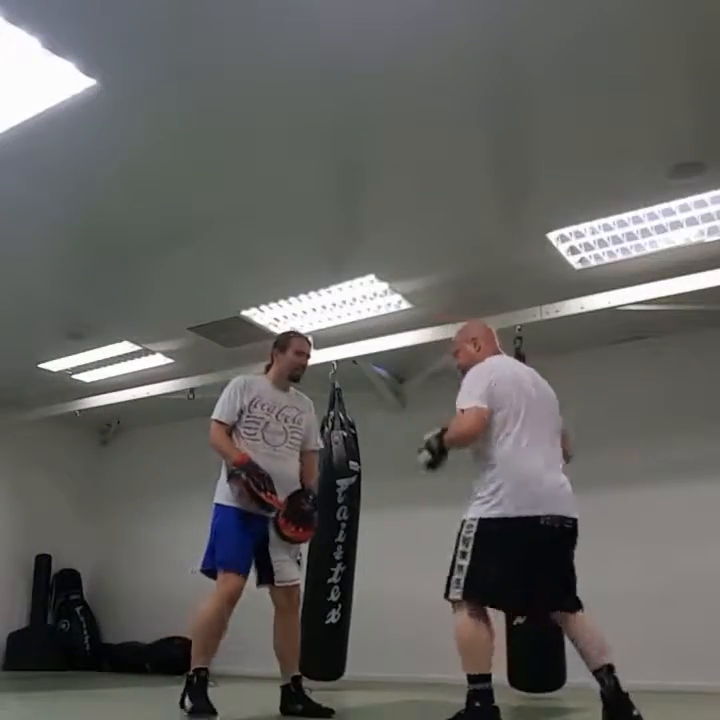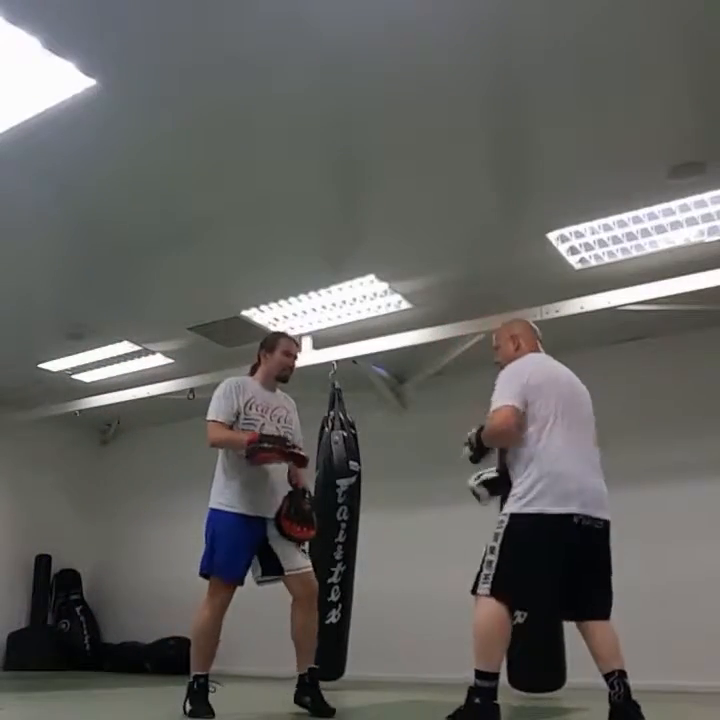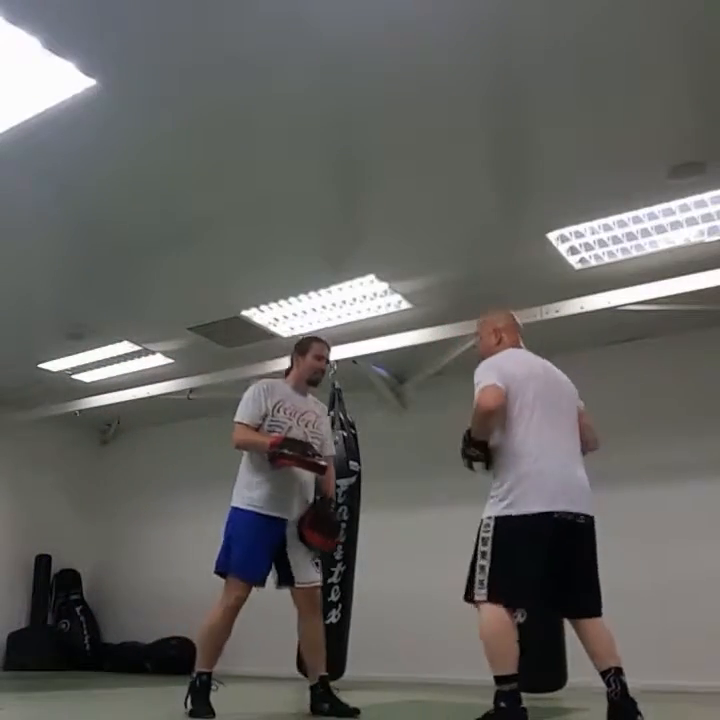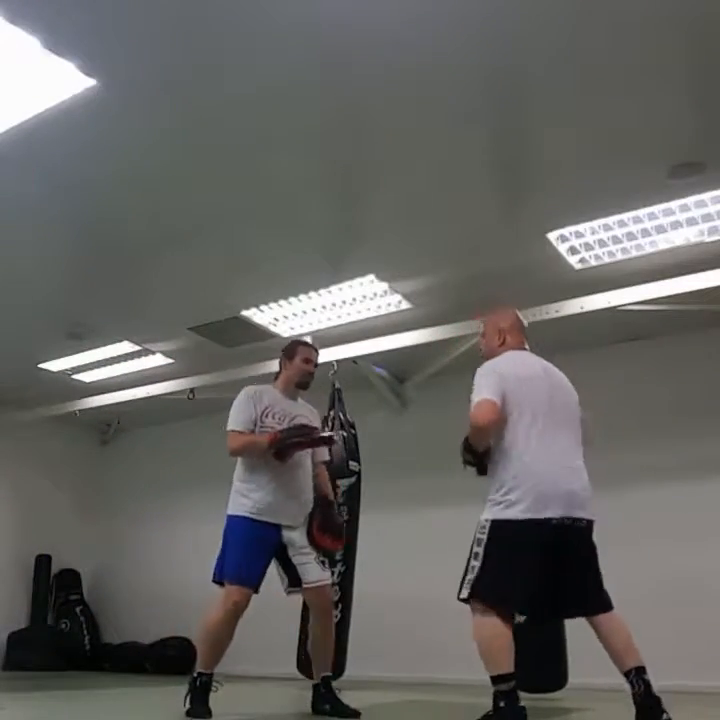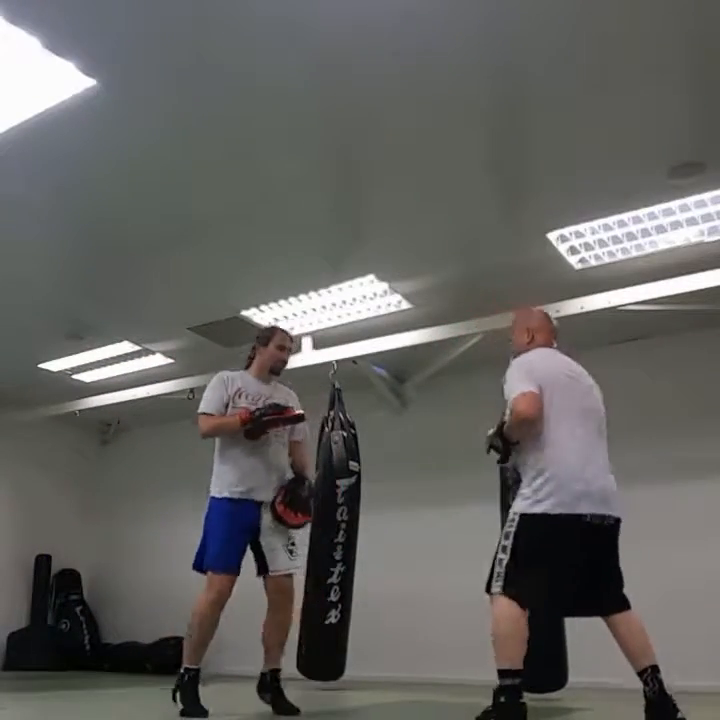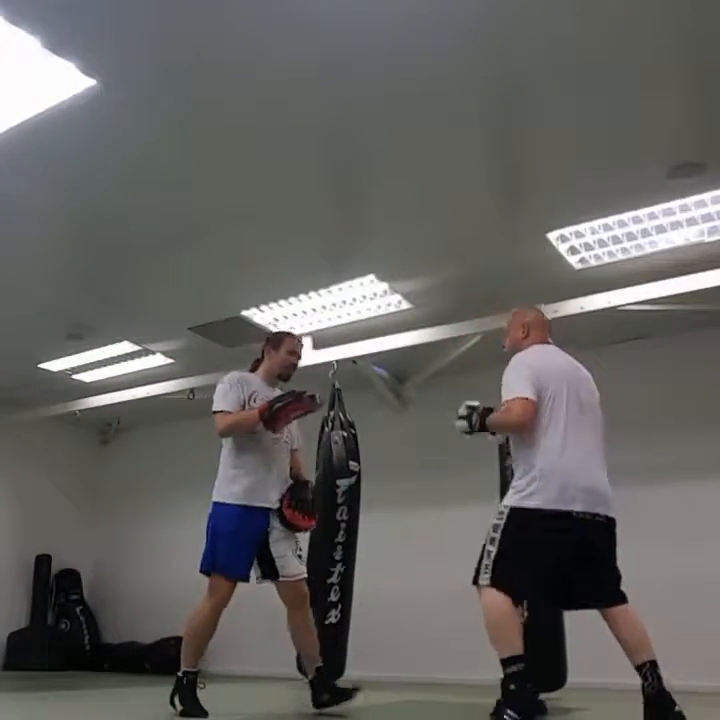
dt=0.4s
person 1, frame 1
left shoulder: (482, 373)
right shoulder: (539, 382)
left elbow: (467, 427)
right elbow: (564, 450)
left wrist: (438, 443)
left hip: (506, 507)
right hip: (557, 507)
left knee: (468, 601)
right knee: (565, 607)
person 1, frame 2
left shoulder: (518, 371)
right shoulder: (573, 382)
left elbow: (502, 425)
left wrist: (481, 440)
right wrist: (502, 476)
left hip: (539, 503)
right hip: (591, 506)
left knee: (492, 595)
right knee: (592, 611)
person 1, frame 3
left shoulder: (496, 365)
right shoulder: (558, 376)
left elbow: (489, 403)
right elbow: (589, 440)
left wrist: (476, 441)
left hip: (521, 502)
right hip: (575, 502)
left knee: (496, 601)
right knee: (584, 607)
person 1, frame 4
left shoulder: (496, 369)
right shoulder: (559, 378)
left elbow: (484, 420)
left wrist: (476, 447)
left hip: (519, 507)
right hip: (574, 505)
left knee: (486, 603)
right knee: (596, 605)
person 1, frame 5
left shoulder: (526, 364)
right shoulder: (581, 375)
left elbow: (525, 411)
left wrist: (503, 436)
right wrist: (516, 446)
left hip: (548, 501)
right hip: (600, 504)
left knee: (507, 594)
right knee: (613, 602)
person 1, frame 6
left shoulder: (526, 361)
right shoulder: (578, 370)
left elbow: (516, 416)
left wrist: (483, 417)
right wrist: (495, 417)
left hip: (540, 497)
right hip: (594, 501)
left knee: (496, 586)
right knee: (611, 598)
person 2, frame 1
left shoulder: (304, 405)
right shoulder: (243, 386)
left elbow: (309, 457)
right elbow: (216, 435)
left wrist: (309, 497)
right hip: (237, 506)
left knee: (289, 598)
right knee: (228, 587)
right ankle: (196, 681)
person 2, frame 2
left shoulder: (289, 405)
right shoulder: (234, 387)
right elbow: (215, 435)
right wrist: (257, 441)
left hip: (278, 513)
right hip: (234, 509)
left knee: (307, 588)
right knee: (218, 595)
left ankle: (307, 682)
right ankle: (197, 688)
person 2, frame 3
left shoulder: (320, 411)
right shoulder: (264, 390)
left elbow: (325, 465)
right elbow: (240, 437)
left wrist: (329, 505)
right wrist: (277, 444)
left hip: (298, 517)
right hip: (253, 509)
left knee: (311, 600)
right knee: (234, 595)
right ankle: (199, 686)
person 2, frame 4
left shoulder: (311, 415)
right shoulder: (253, 396)
left elbow: (319, 470)
right elbow: (234, 445)
left wrist: (330, 507)
right wrist: (278, 439)
left hip: (297, 523)
right hip: (250, 517)
left knee: (323, 601)
right knee: (234, 601)
right ankle: (199, 686)
person 2, frame 5
left shoulder: (288, 397)
right shoulder: (226, 381)
left elbow: (298, 449)
right elbow: (206, 425)
right wrist: (252, 417)
left hip: (273, 503)
right hip: (230, 500)
left knee: (283, 593)
right knee: (217, 590)
left ankle: (270, 681)
right ankle: (187, 681)
person 2, frame 6
right shoulder: (236, 382)
right elbow: (224, 426)
left wrist: (303, 486)
right wrist: (266, 411)
left hip: (276, 509)
right hip: (236, 504)
left knee: (298, 595)
right knee: (219, 594)
left ankle: (319, 683)
right ankle: (185, 683)
